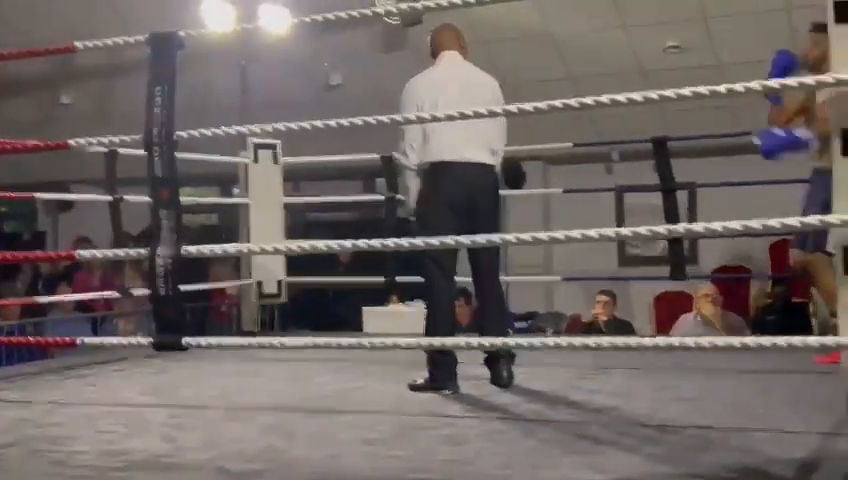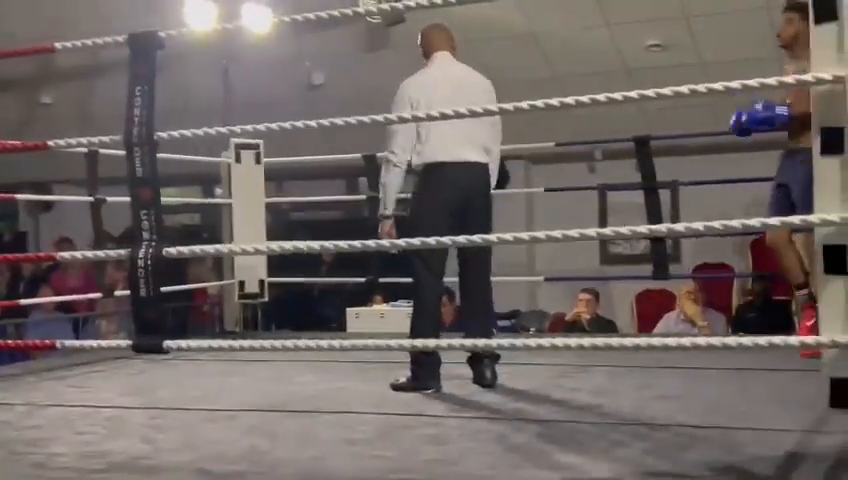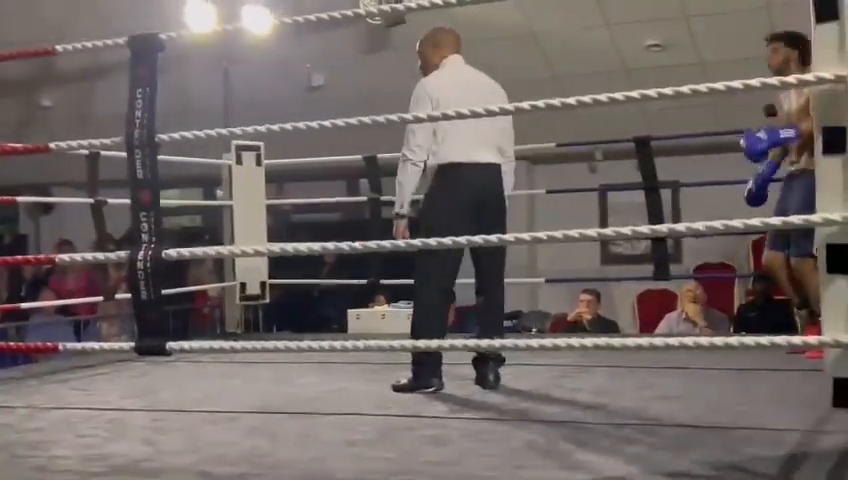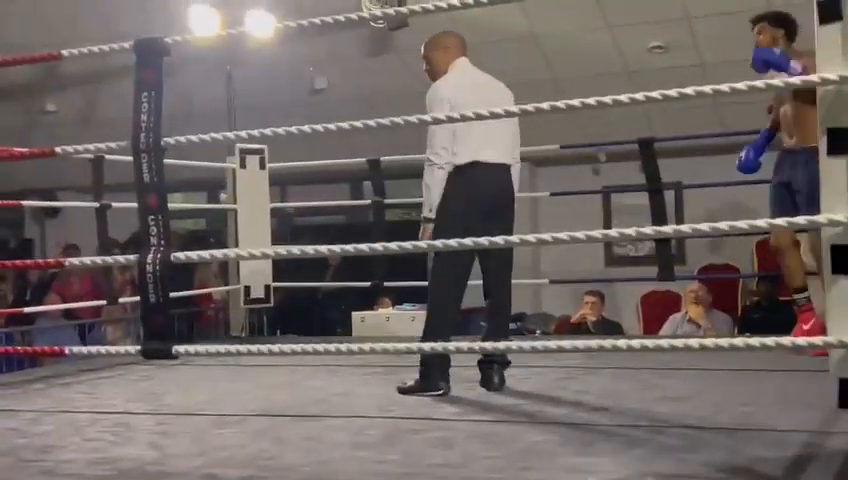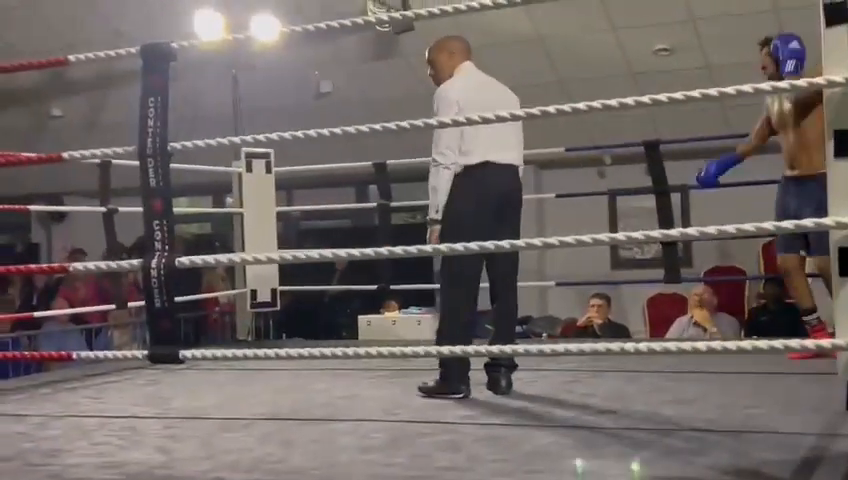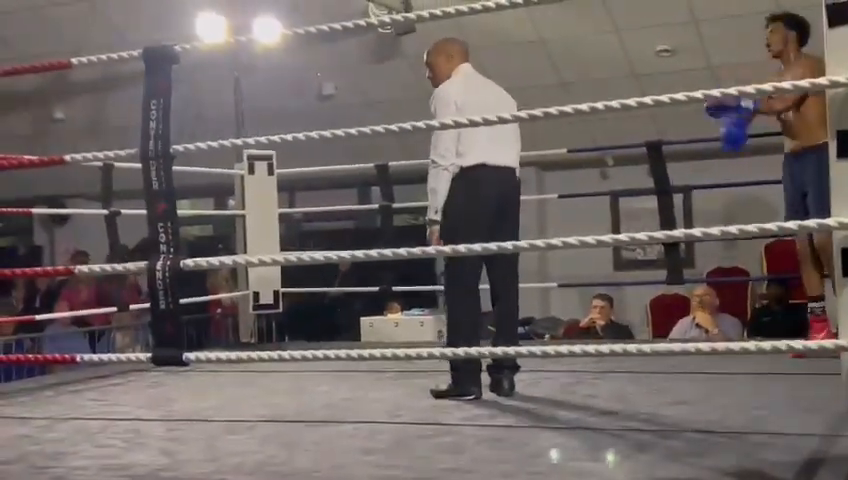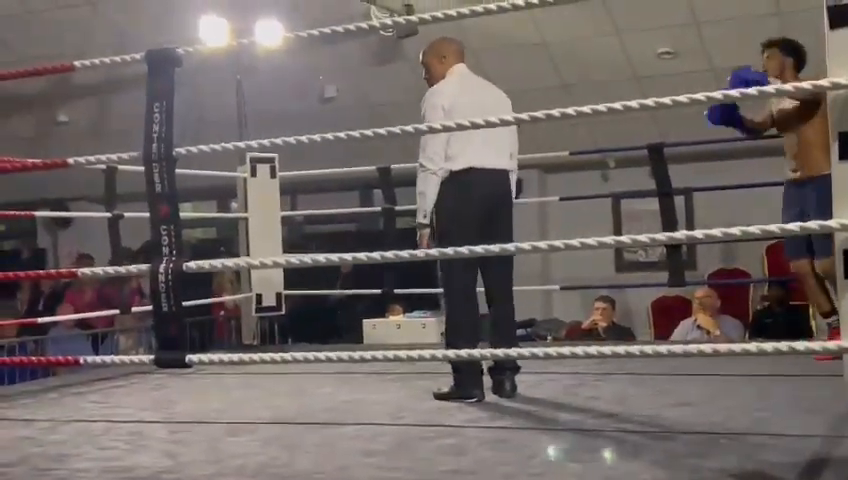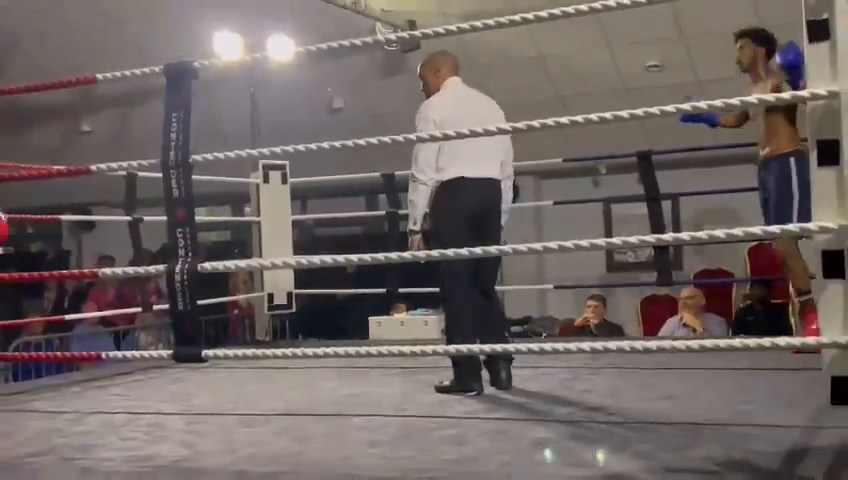
dt=0.2s
person 1, frame 1
left shoulder: (419, 85)
right shoulder: (488, 83)
left elbow: (410, 152)
right elbow: (498, 144)
left wrist: (414, 201)
left hip: (442, 180)
right hip: (484, 180)
left knee: (439, 275)
right knee: (488, 273)
left ankle: (443, 372)
right ankle: (501, 362)
person 1, frame 2
left shoulder: (414, 86)
right shoulder: (482, 84)
left elbow: (398, 153)
right elbow: (494, 147)
left wrist: (387, 210)
left hip: (437, 182)
right hip: (478, 180)
left knee: (427, 276)
right knee: (477, 274)
left ankle: (425, 372)
right ankle: (484, 363)
person 1, frame 3
left shoulder: (430, 86)
right shoulder: (493, 87)
left elbow: (415, 153)
right elbow: (507, 153)
left wrist: (401, 210)
right wrist: (502, 198)
left hip: (452, 183)
right hip: (492, 182)
left knee: (434, 277)
right knee: (490, 277)
left ankle: (427, 371)
right ankle: (488, 366)
person 1, frame 4
left shoulder: (444, 89)
right shoulder: (500, 89)
left elbow: (438, 156)
right elbow: (514, 153)
left wrist: (430, 213)
right wrist: (508, 201)
left hip: (466, 183)
right hip: (502, 183)
left knee: (447, 279)
right knee: (498, 278)
left ankle: (434, 374)
right ankle: (494, 367)
person 1, frame 5
left shoulder: (450, 91)
right shoulder: (504, 92)
left elbow: (444, 158)
right elbow: (516, 151)
left wrist: (435, 215)
left hip: (472, 185)
right hip: (509, 183)
left knee: (458, 281)
right knee: (504, 279)
left ankle: (454, 377)
right ankle: (501, 370)
person 1, frame 6
left shoulder: (447, 92)
right shoulder: (501, 94)
left elbow: (442, 159)
right elbow: (511, 152)
left wrist: (434, 215)
left hip: (470, 186)
right hip: (507, 184)
left knee: (462, 283)
right knee: (505, 280)
left ankle: (465, 379)
right ankle: (504, 372)
person 1, frame 7
left shoulder: (439, 94)
right shoulder: (498, 94)
left elbow: (431, 162)
right elbow: (512, 157)
left wrist: (424, 218)
right wrist: (502, 197)
left hip: (461, 189)
right hip: (499, 187)
left knee: (459, 286)
right knee: (500, 283)
left ankle: (468, 381)
right ankle: (503, 374)
person 1, frame 8
left shoulder: (433, 107)
right shoulder: (491, 106)
left elbow: (423, 172)
right elbow: (507, 167)
left wrist: (415, 224)
right wrist: (500, 215)
left hip: (453, 197)
right hip: (490, 195)
left knee: (456, 286)
right knee: (484, 284)
left ankle: (467, 375)
right ankle: (499, 365)
person 2, frame 1
right shoulder: (811, 91)
left elbow: (831, 127)
right elbow: (777, 120)
left wrist: (800, 139)
left hip: (834, 178)
right hip: (820, 177)
left knee: (816, 257)
right knee: (800, 259)
person 2, frame 2
right shoulder: (790, 67)
left elbow: (808, 106)
left wrist: (773, 113)
right wrist: (751, 118)
left hip: (808, 159)
right hip: (790, 158)
left knee: (808, 240)
right knee: (776, 237)
right ankle: (809, 308)
person 2, frame 3
right shoulder: (785, 95)
left elbow: (818, 127)
left hip: (814, 180)
right hip: (794, 181)
left knee: (801, 262)
right knee: (772, 261)
right ankle: (814, 326)
person 2, frame 4
left shoulder: (807, 61)
right shoulder: (776, 74)
left elbow: (818, 84)
left wrist: (781, 62)
right wrist: (758, 145)
left hip: (812, 157)
right hip: (786, 160)
left knee: (818, 241)
right knee: (780, 240)
right ankle: (807, 313)
person 2, frame 5
left shoulder: (811, 85)
right shoulder: (772, 101)
left elbow: (799, 97)
right elbow: (755, 140)
left wrist: (790, 65)
right wrist: (722, 164)
left hip: (818, 183)
right hip: (790, 186)
left knee: (824, 263)
right knee: (788, 264)
right ankle: (818, 332)
person 2, frame 6
left shoulder: (809, 64)
right shoulder: (779, 78)
left elbow: (781, 104)
right elbow: (776, 113)
left hip: (819, 157)
right hip: (793, 162)
left knee: (823, 240)
right knee: (803, 247)
right ankle: (819, 323)
person 2, frame 7
left shoulder: (811, 91)
right shoulder: (775, 103)
left elbow: (801, 100)
right elbow: (757, 127)
left wrist: (764, 82)
right wrist: (732, 115)
left hip: (823, 184)
right hip: (794, 188)
left knee: (827, 266)
right knee: (800, 269)
right ankle: (837, 332)
person 2, frame 8
left shoulder: (781, 77)
right shoulder: (752, 88)
left elbow: (797, 101)
right elbow: (735, 120)
left wrist: (794, 77)
right wrist: (704, 117)
left hip: (789, 164)
right hip: (767, 168)
left knee: (783, 245)
right knee: (781, 248)
left ankle: (812, 312)
right ankle: (808, 313)
